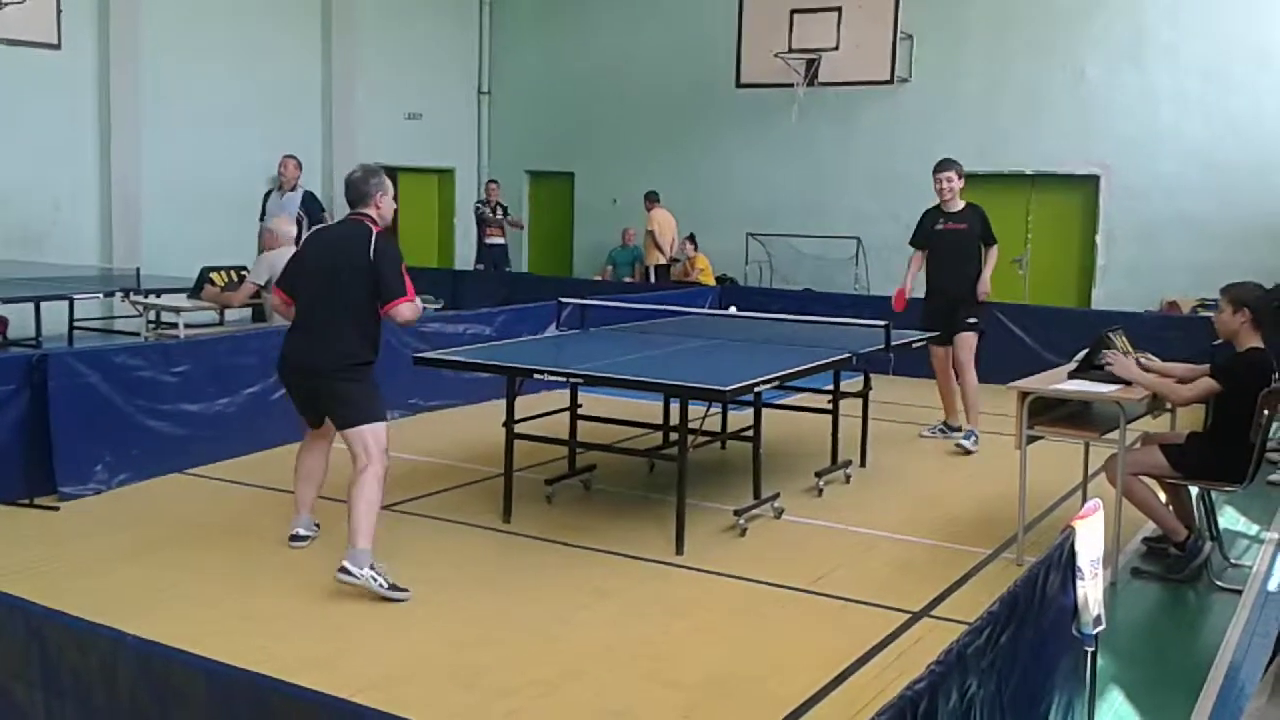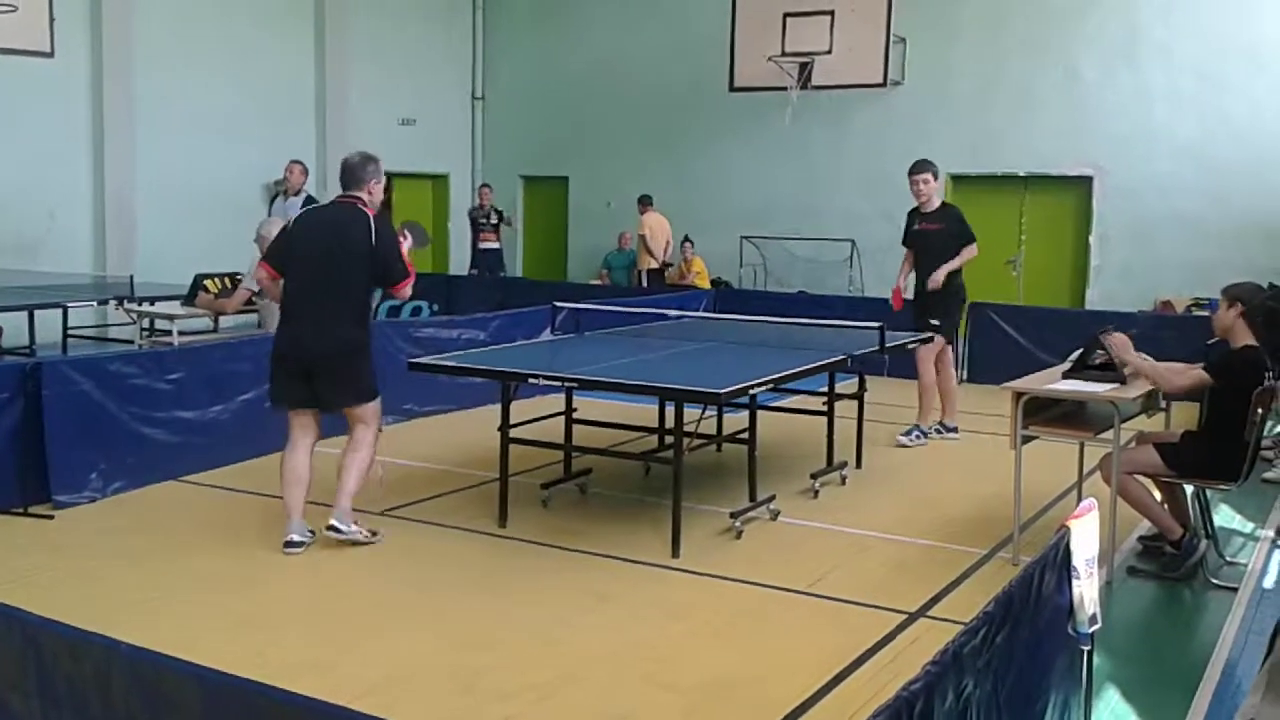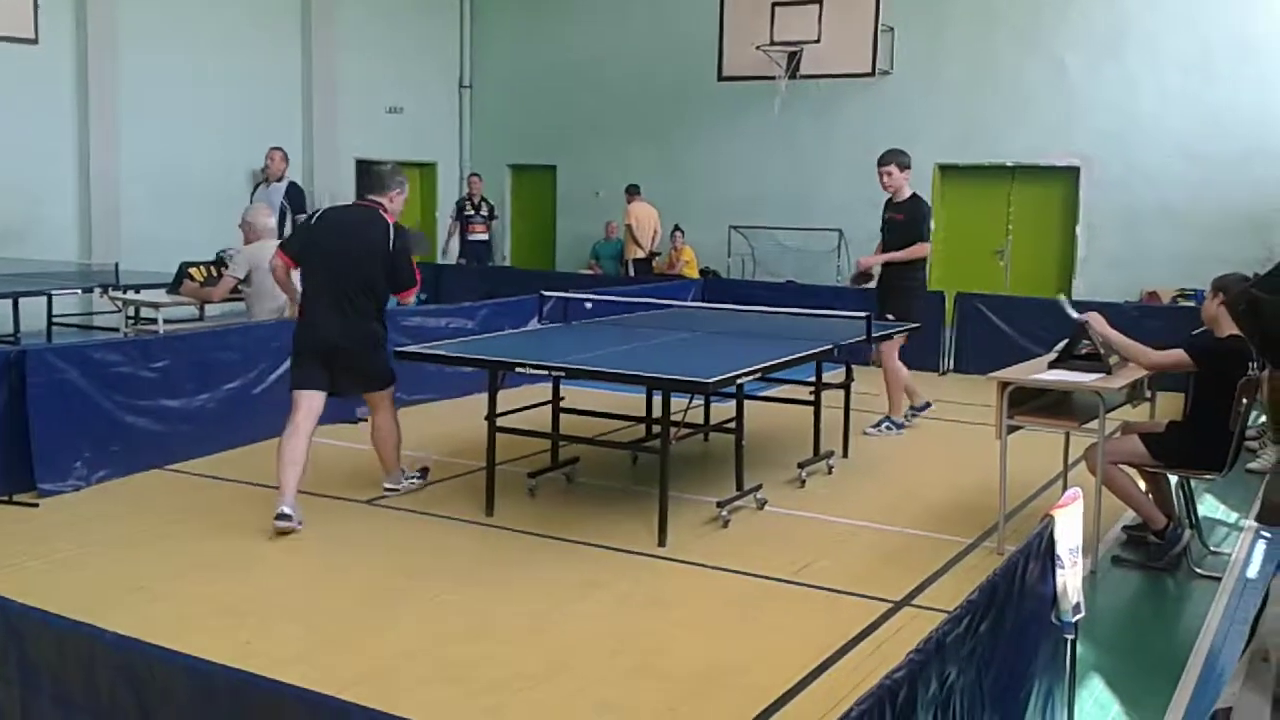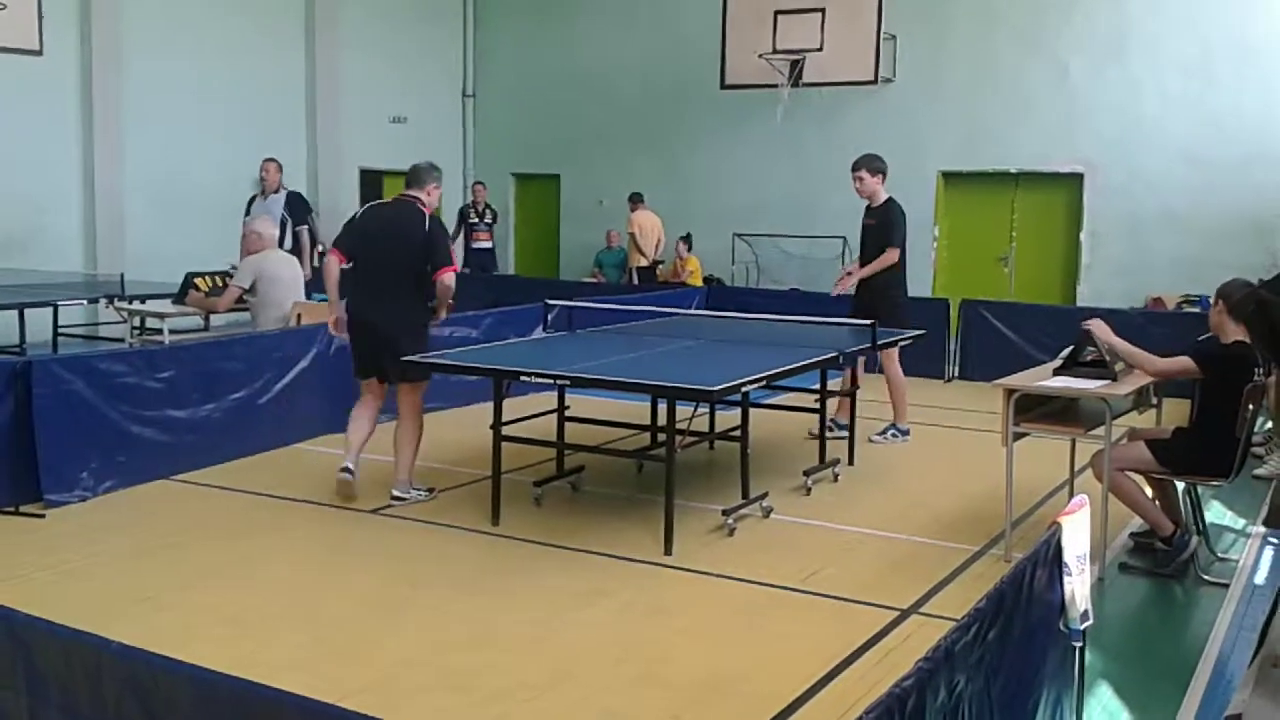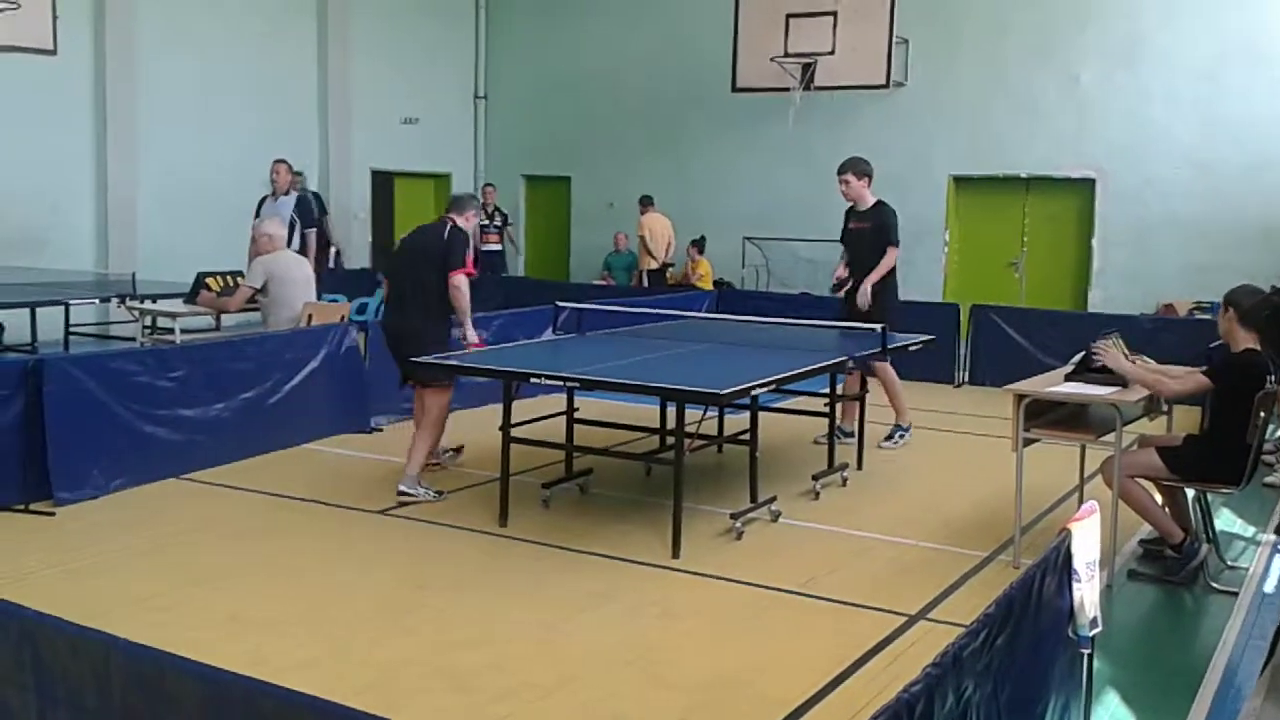
dt=0.3s
person 1, frame 1
left shoulder: (317, 237)
right shoulder: (380, 243)
left elbow: (279, 300)
right elbow: (401, 312)
right wrist: (418, 307)
left hip: (295, 360)
right hip: (345, 366)
left knee: (318, 434)
right knee: (372, 460)
left ankle: (302, 524)
right ankle: (359, 560)
person 1, frame 2
left shoulder: (303, 219)
right shoulder: (377, 227)
left elbow: (264, 276)
right elbow: (402, 291)
right wrist: (402, 253)
left hip: (293, 345)
right hip: (344, 346)
left knee: (300, 436)
right knee: (365, 427)
left ankle: (295, 529)
right ankle: (342, 517)
person 1, frame 3
left shoulder: (322, 218)
right shoulder: (391, 232)
left elbow: (279, 264)
right elbow: (407, 296)
left wrist: (299, 299)
right wrist: (404, 261)
left hip: (313, 335)
right hip: (362, 336)
left knee: (301, 419)
right knee: (383, 407)
left ankle: (287, 505)
right ankle: (395, 477)
person 1, frame 4
left shoulder: (367, 213)
right shoulder: (430, 223)
left elbow: (332, 261)
right elbow: (445, 281)
left wrist: (335, 308)
right wrist: (440, 308)
left hip: (362, 321)
right hip: (405, 324)
left knee: (369, 398)
right knee: (410, 406)
left ankle: (349, 463)
right ankle: (402, 486)
person 1, frame 5
left shoulder: (413, 236)
right shoulder: (456, 235)
left elbow: (388, 285)
right elbow: (457, 283)
right wrist: (467, 326)
left hip: (395, 328)
right hip: (426, 328)
left knee: (425, 393)
right knee: (437, 405)
left ankle: (431, 454)
right ankle: (410, 482)
person 2, frame 1
left shoulder: (1247, 364)
right shoulder: (1251, 358)
left elbow: (1183, 395)
right elbow: (1195, 372)
left wrist: (1134, 374)
right wrist: (1149, 365)
left hip: (1226, 459)
right hip: (1227, 448)
left knee: (1117, 466)
right knee: (1150, 441)
left ankle: (1185, 543)
right ankle: (1187, 533)
person 2, frame 2
left shoulder: (1239, 361)
right shoulder: (1251, 356)
left elbow: (1173, 385)
right elbow: (1190, 372)
left wrist: (1129, 357)
right wrist: (1142, 362)
left hip: (1220, 457)
right hip: (1223, 447)
left knee: (1112, 464)
right knee: (1146, 440)
left ankle: (1181, 540)
right ankle: (1182, 531)
person 2, frame 3
left shoulder: (1222, 349)
right shoulder: (1237, 346)
left elbow: (1152, 361)
right elbow: (1170, 359)
left wrist: (1105, 331)
right wrist: (1121, 349)
left hip: (1205, 447)
right hip: (1210, 437)
left knee: (1097, 454)
right knee: (1130, 430)
left ankle: (1165, 531)
right ankle: (1166, 521)
person 2, frame 4
left shoulder: (1227, 356)
right shoulder: (1247, 353)
left elbow: (1158, 368)
right elbow: (1176, 367)
left wrist: (1111, 339)
right wrist: (1134, 355)
left hip: (1210, 453)
right hip: (1218, 444)
left knee: (1103, 461)
right knee: (1137, 437)
left ankle: (1173, 537)
right ankle: (1174, 528)
person 2, frame 5
left shoulder: (1240, 365)
right shoulder: (1255, 360)
left elbow: (1173, 389)
right elbow: (1192, 375)
left wrist: (1123, 366)
right wrist: (1145, 367)
left hip: (1222, 461)
right hip: (1228, 451)
left knee: (1113, 468)
right knee: (1148, 444)
left ankle: (1182, 545)
right ankle: (1183, 535)
person 3, frame 1
left shoulder: (975, 214)
right shoulder: (930, 217)
left elbow: (992, 248)
right elbow: (919, 253)
left wrist: (985, 276)
right wrist: (908, 280)
left hip: (968, 299)
right hip: (936, 299)
left knee: (964, 360)
right knee: (940, 363)
left ankle: (972, 429)
right ankle: (952, 423)
person 3, frame 2
left shoulder: (952, 214)
right shoulder: (913, 217)
left elbow: (972, 249)
left wrist: (945, 269)
right wrist: (902, 277)
left hip: (948, 297)
right hip: (924, 297)
left knee: (924, 356)
right knee: (942, 360)
left ankle: (922, 426)
right ankle: (948, 423)
person 3, frame 3
left shoulder: (918, 206)
right shoulder: (889, 205)
left elbow: (923, 248)
left wrist: (881, 259)
right wrist: (868, 262)
left hip: (907, 290)
right hip: (887, 287)
left knee: (886, 350)
right knee: (883, 354)
left ankle: (895, 418)
right ankle: (918, 401)
person 3, frame 4
left shoulder: (893, 211)
right shoulder: (869, 210)
left elbow: (892, 255)
left wrist: (856, 276)
right wrist: (855, 266)
left hip: (888, 298)
right hip: (867, 298)
left knee: (888, 360)
right knee: (852, 357)
left ankle: (901, 426)
right ankle: (840, 421)
person 3, frame 5
left shoulder: (884, 213)
right shoulder: (849, 215)
left elbow: (892, 255)
left wrist: (867, 284)
right wrist: (842, 268)
left hip: (878, 301)
right hip: (853, 300)
left knee: (879, 363)
right knee: (852, 363)
left ankle: (903, 423)
right ankle: (846, 428)
